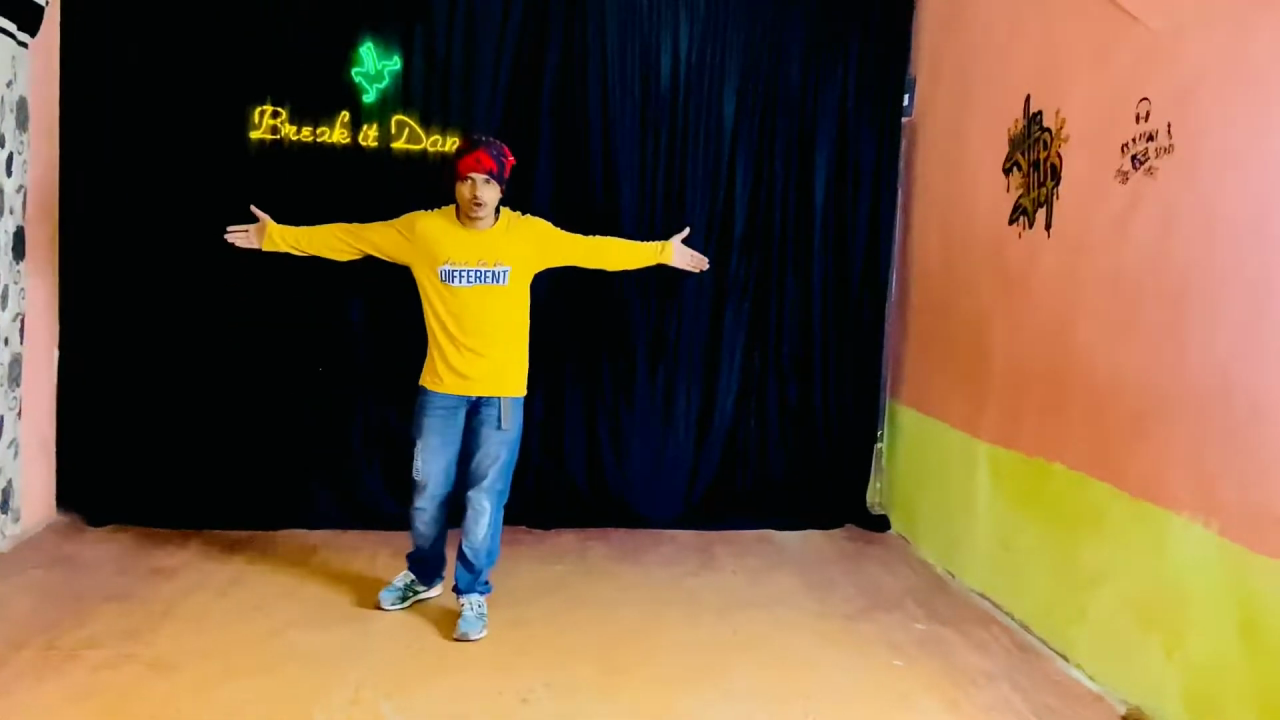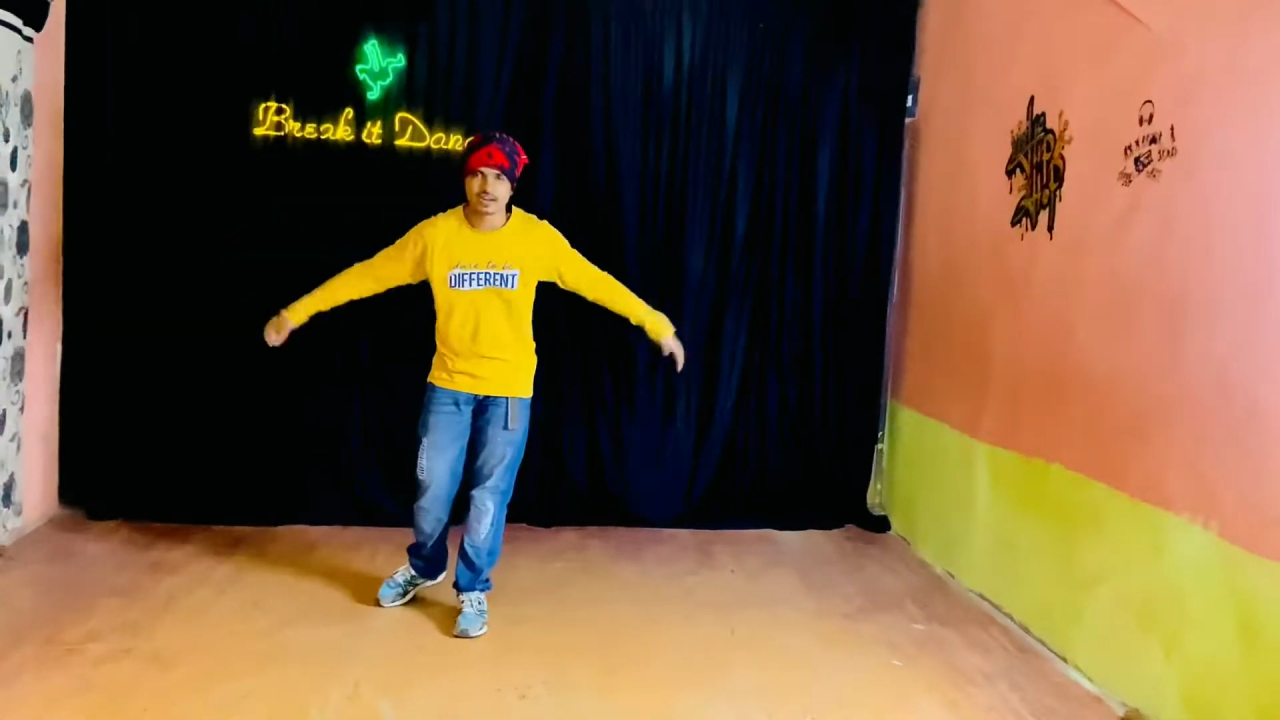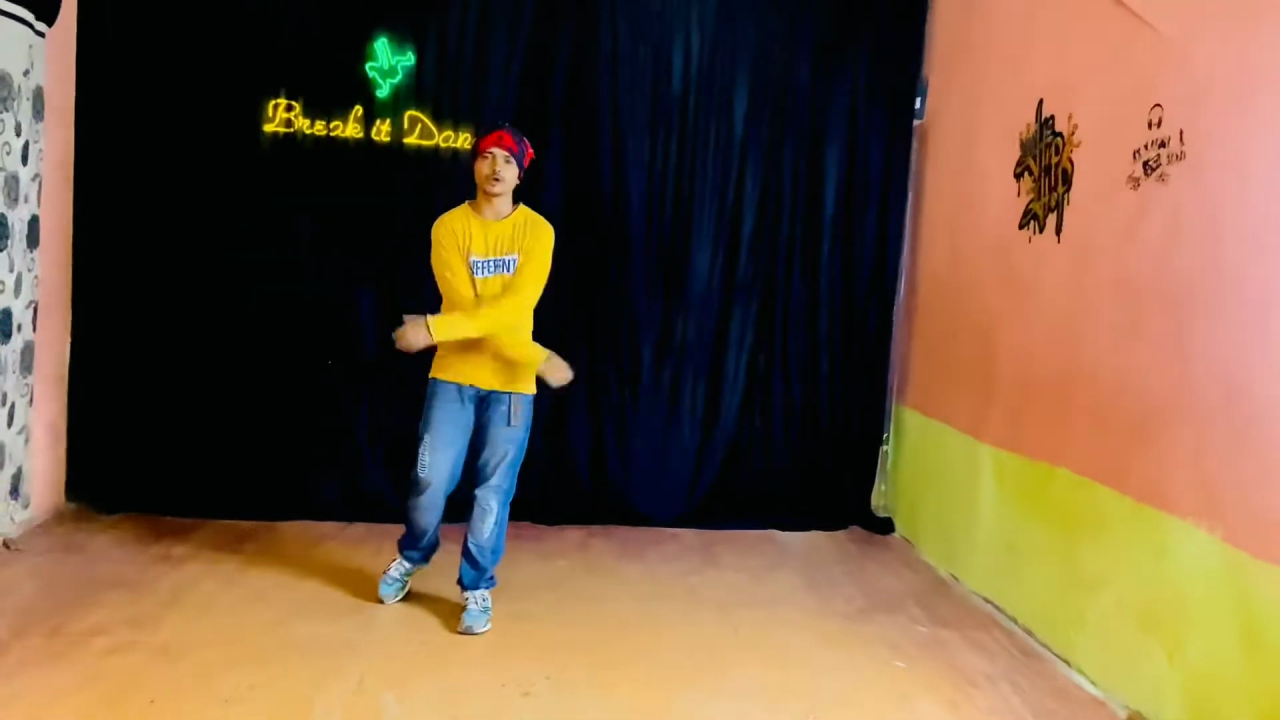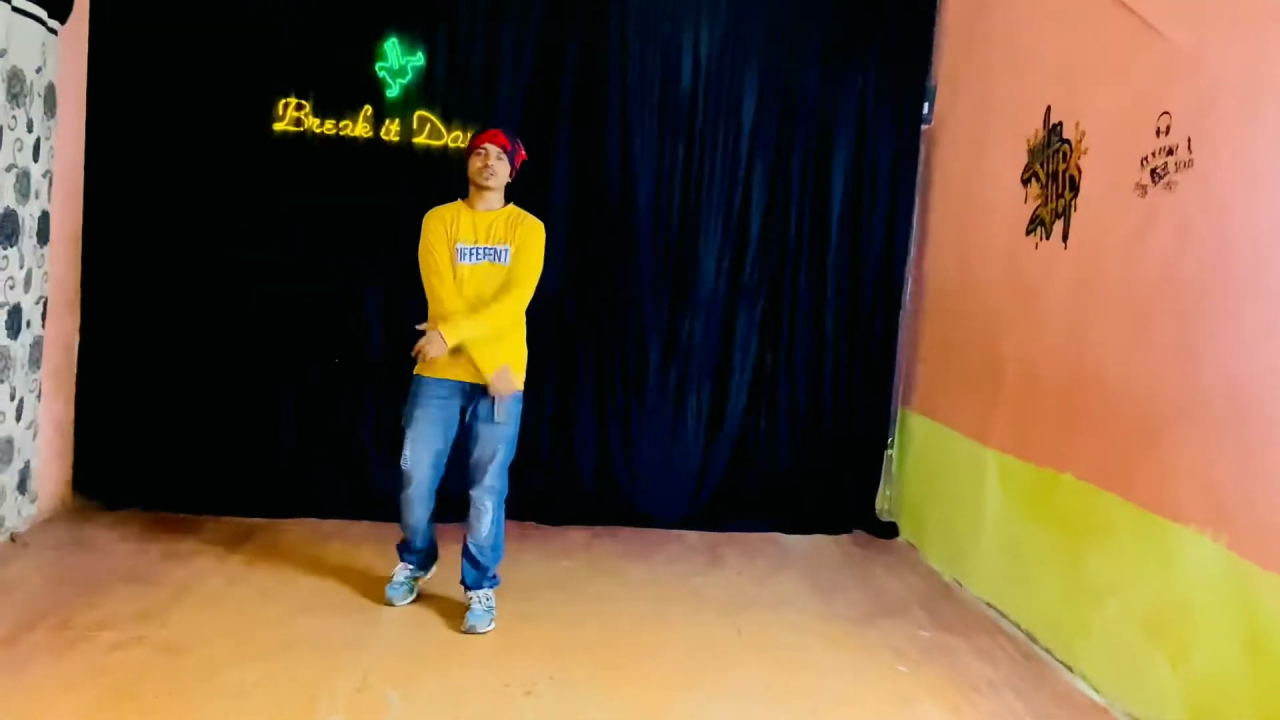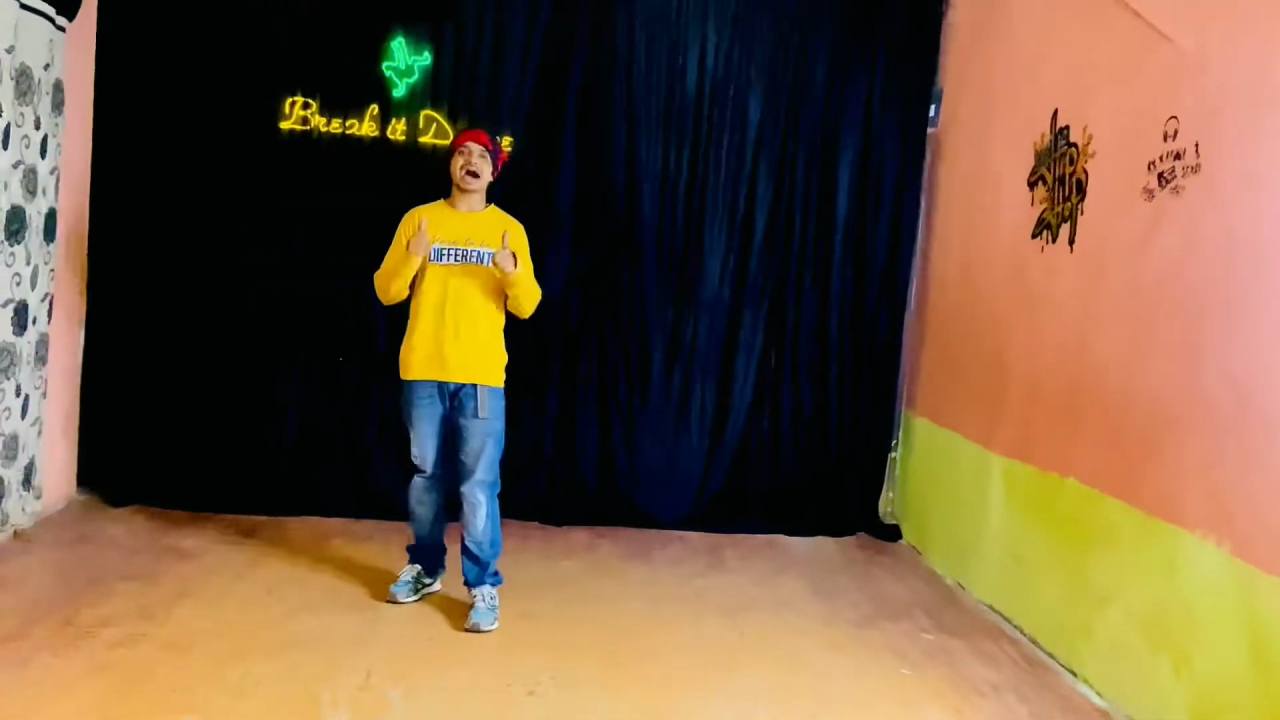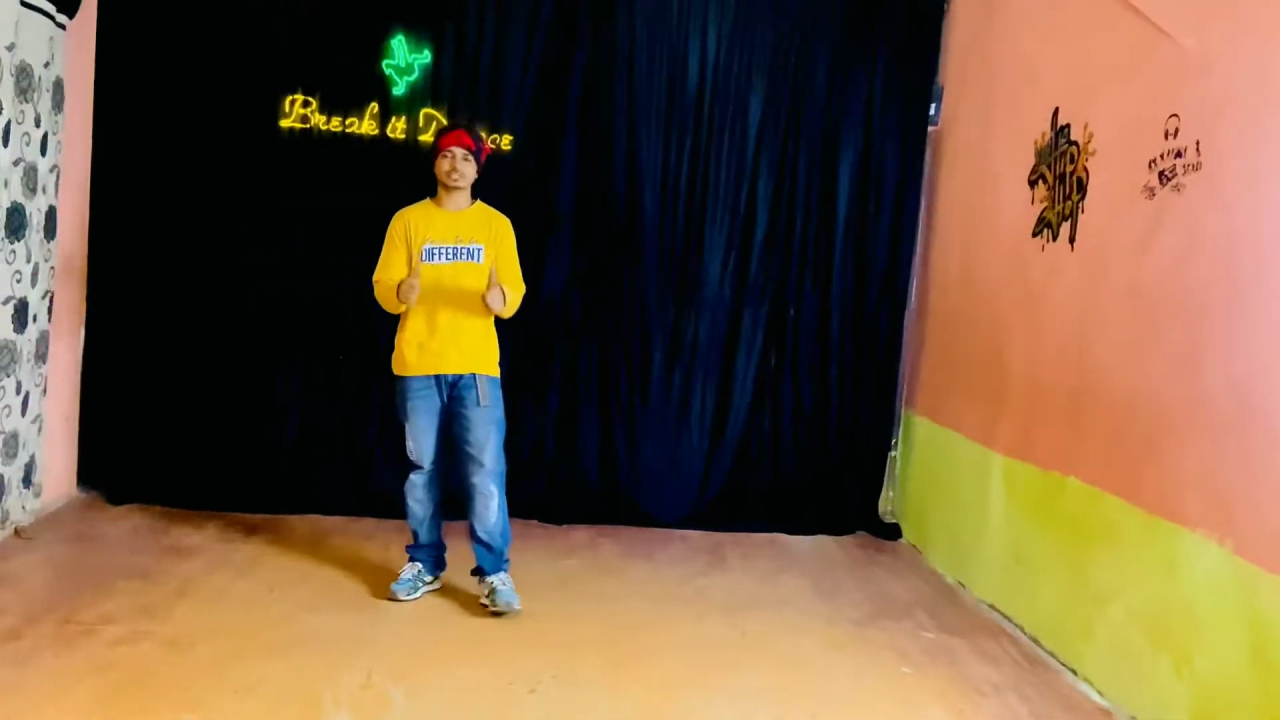
dt=0.4s
person 1, frame 1
left shoulder: (529, 234)
right shoulder: (421, 230)
left elbow: (594, 250)
right elbow: (349, 237)
left wrist: (662, 252)
right wrist: (275, 235)
left hip: (502, 390)
right hip: (441, 386)
left knee: (486, 494)
right knee: (429, 487)
left ankle: (473, 594)
right ankle: (423, 575)
person 1, frame 2
left shoulder: (537, 237)
right shoulder: (434, 233)
left elbow: (593, 283)
right elbow: (370, 275)
left wrist: (657, 325)
right wrist: (297, 311)
left hip: (510, 388)
right hip: (449, 384)
left knee: (491, 493)
right knee: (434, 486)
left ankle: (474, 591)
right ankle: (423, 567)
person 1, frame 3
left shoulder: (537, 230)
right shoulder: (448, 227)
left elbow: (517, 305)
right elbow: (466, 308)
left wrist: (437, 327)
right wrist: (535, 355)
left hip: (510, 383)
right hip: (454, 375)
left knee: (494, 489)
right knee: (431, 478)
left ankle: (477, 588)
right ankle: (413, 555)
person 1, frame 4
left shoulder: (528, 227)
right shoulder: (439, 220)
left elbow: (515, 299)
right elbow: (443, 297)
left wrist: (452, 331)
right wrist: (485, 360)
left hip: (498, 376)
right hip: (438, 372)
left knee: (487, 486)
right knee: (417, 476)
left ankle: (480, 587)
right ankle: (415, 561)
person 1, frame 5
left shoulder: (509, 229)
right shoulder: (418, 219)
left elbow: (527, 304)
right elbow: (385, 290)
left wrist: (511, 271)
right wrist: (409, 260)
left hip: (481, 373)
right hip: (422, 370)
left knee: (479, 481)
right knee: (425, 473)
left ankle: (483, 585)
right ankle: (425, 566)
person 1, frame 6
left shoulder: (496, 224)
right shoulder: (407, 220)
left elbow: (514, 289)
right elbow: (384, 284)
left wrist: (500, 299)
right wrist: (401, 294)
left hip: (476, 366)
right hip: (418, 365)
left knee: (486, 468)
right knee: (422, 467)
left ankle: (494, 573)
right ankle: (425, 564)
